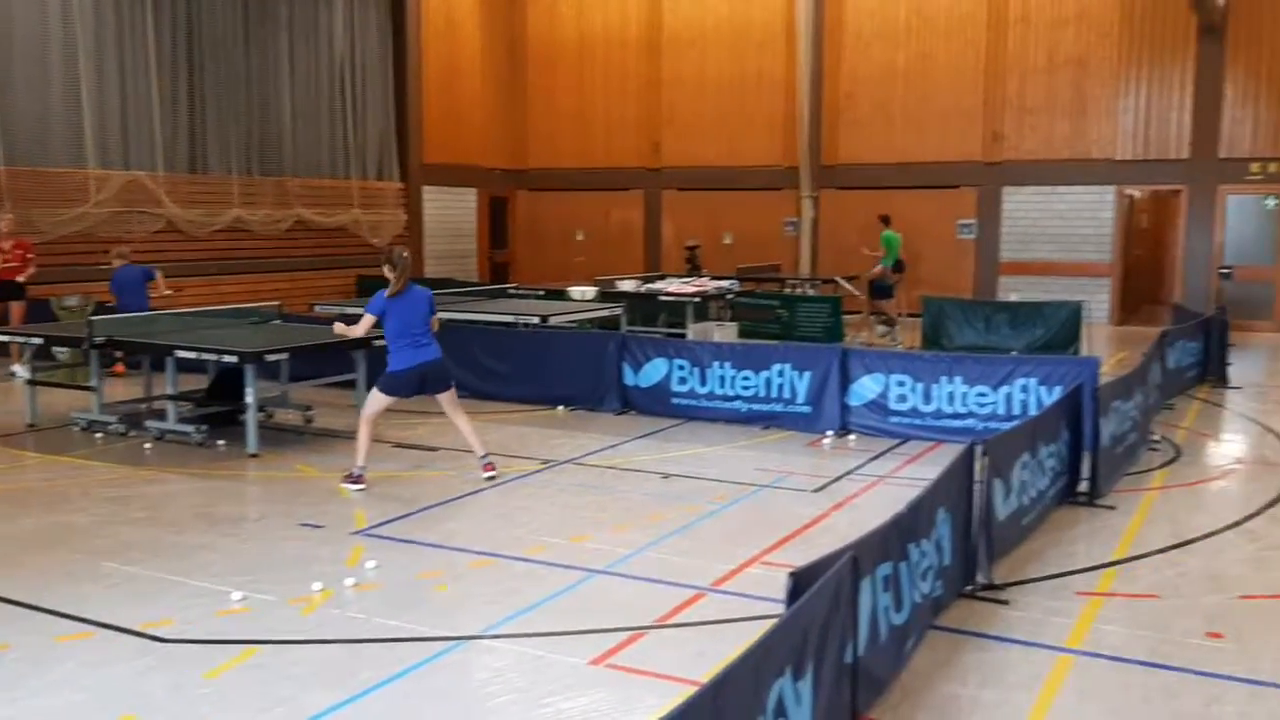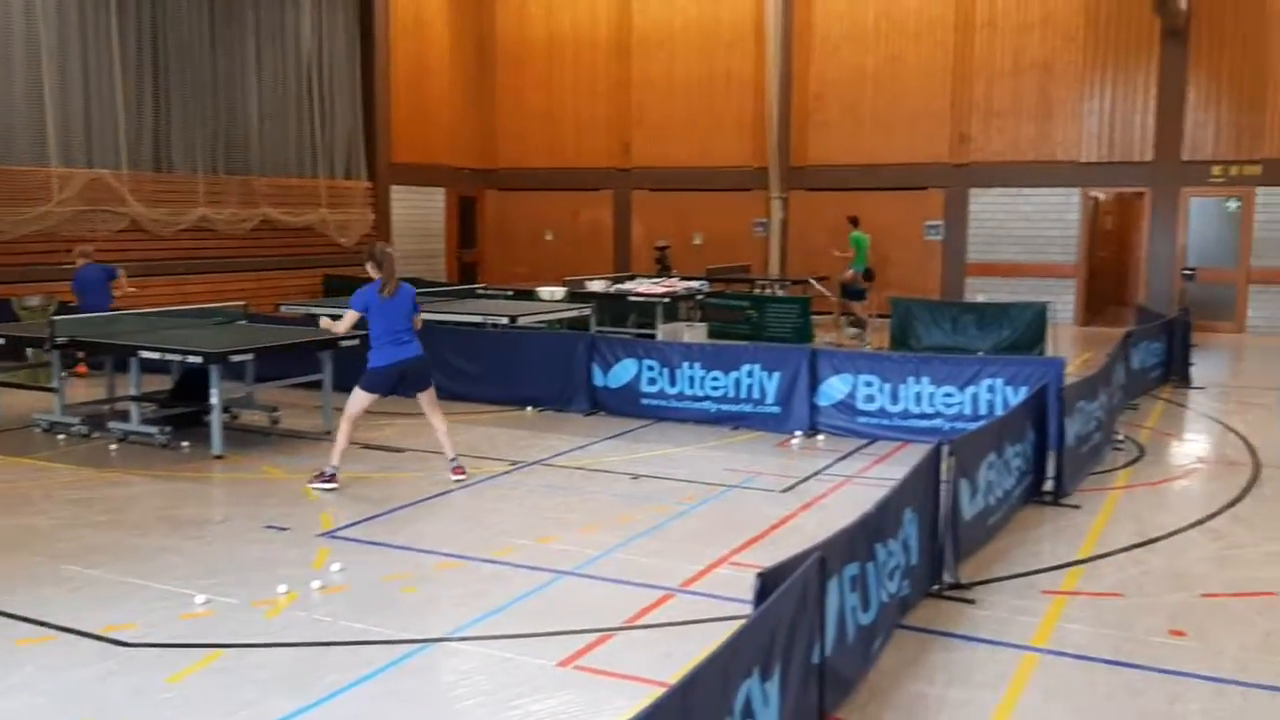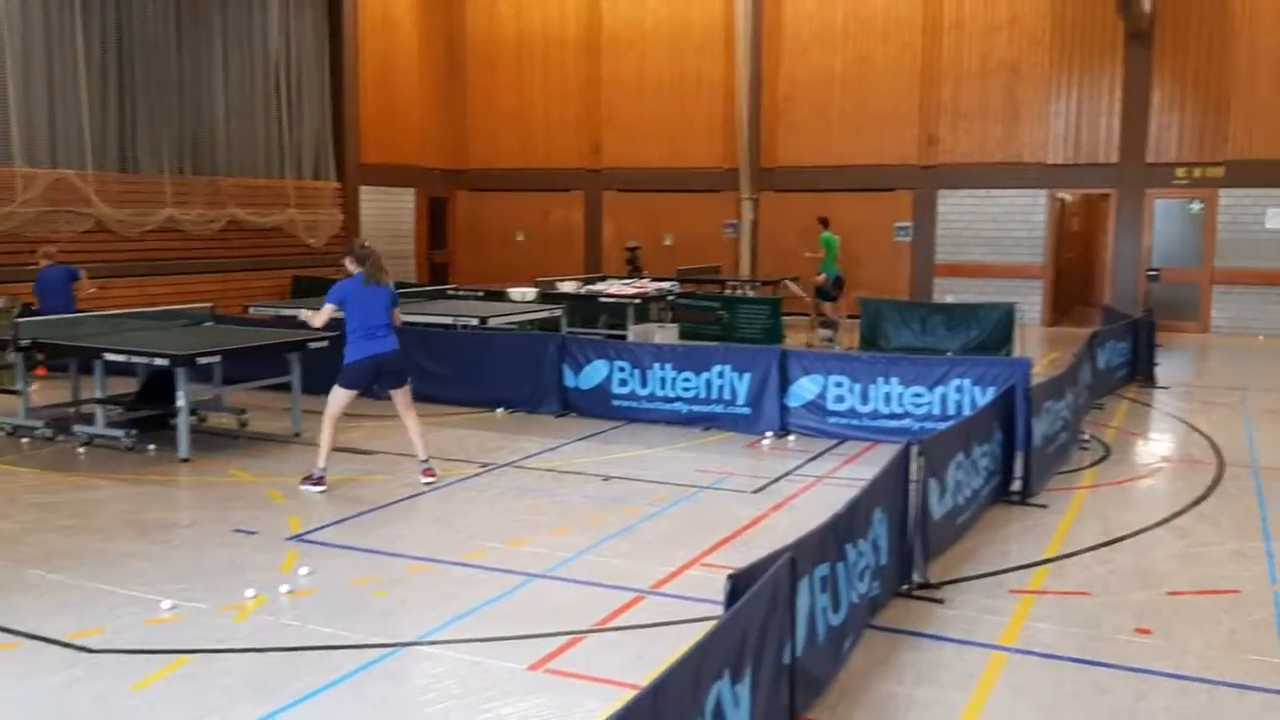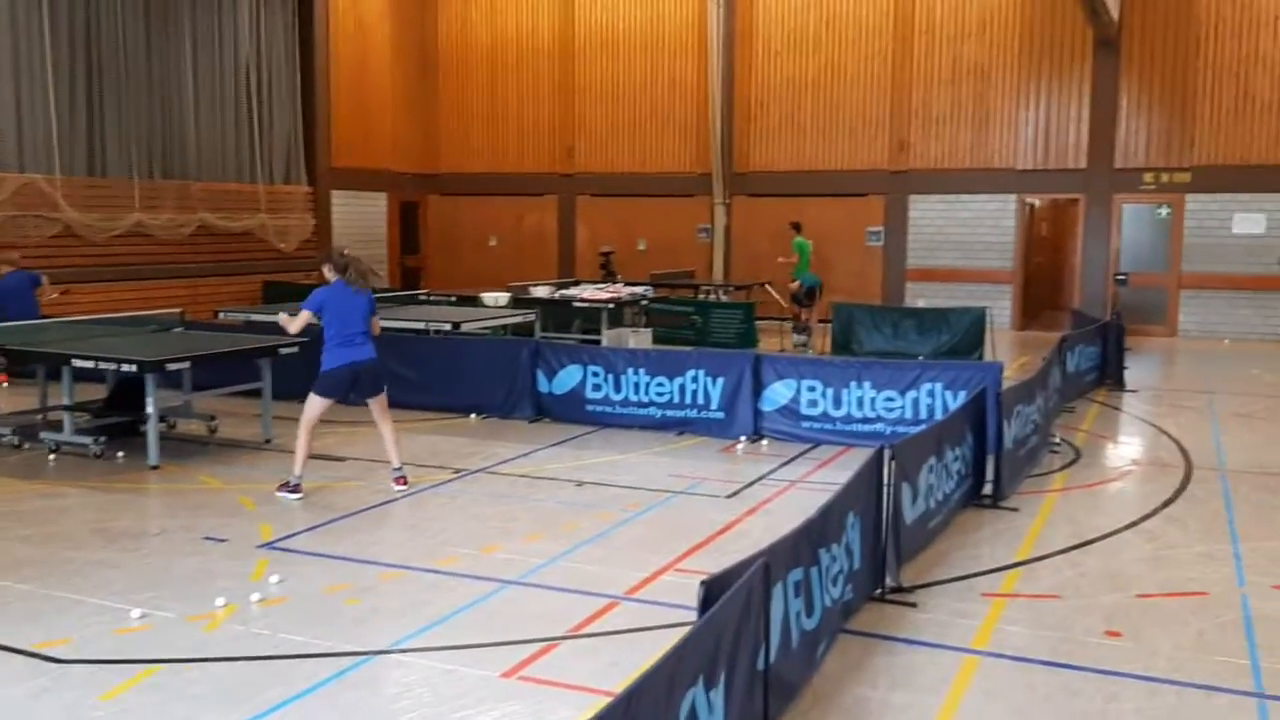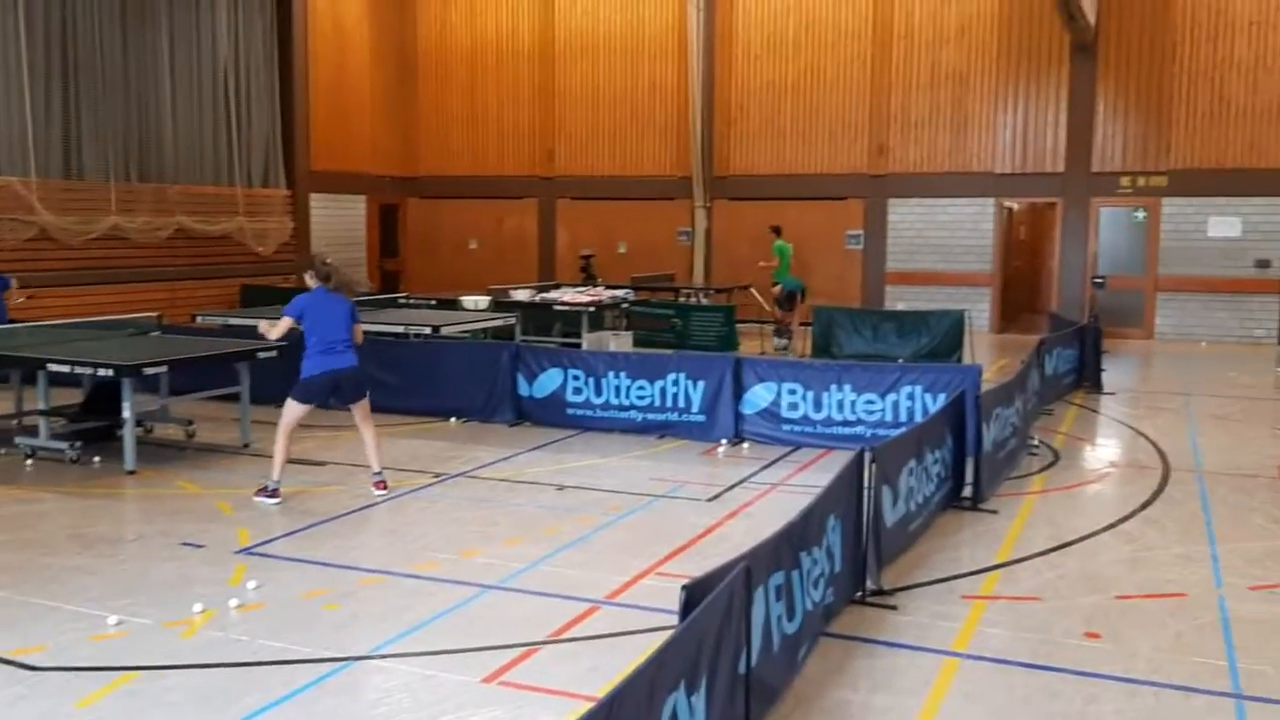
dt=0.1s
person 1, frame 1
left shoulder: (382, 298)
right shoulder: (425, 294)
left elbow: (360, 331)
left wrist: (343, 329)
left hip: (402, 368)
right hip: (434, 363)
left knee: (366, 416)
right knee: (457, 413)
left ankle: (357, 474)
right ankle: (486, 462)
person 1, frame 2
left shoulder: (365, 294)
right shoulder: (409, 291)
left elbow: (342, 328)
left wrist: (326, 324)
left hip: (383, 364)
right hip: (414, 360)
left knee: (348, 416)
right knee: (434, 412)
left ankle: (330, 472)
right ankle: (455, 465)
person 1, frame 3
left shoulder: (343, 287)
right shoulder: (387, 286)
left elbow: (318, 322)
left wrist: (306, 315)
left hip: (358, 360)
right hip: (391, 356)
left knee: (330, 416)
right knee: (408, 412)
left ankle: (318, 475)
right ankle: (426, 467)
person 1, frame 4
left shoulder: (321, 294)
right shoulder: (365, 293)
left elbow: (294, 328)
right elbow: (375, 329)
left wrist: (284, 319)
left hip: (335, 368)
right hip: (368, 364)
left knee: (306, 423)
right knee: (383, 419)
left ankle: (295, 482)
right ankle: (398, 474)
person 1, frame 5
left shoulder: (302, 301)
right shoulder: (347, 301)
left elbow: (275, 334)
right elbow: (358, 338)
left wrist: (264, 327)
left hip: (315, 374)
right hip: (349, 371)
left knee: (284, 428)
right knee: (366, 424)
left ankle: (273, 487)
right ankle: (378, 479)
